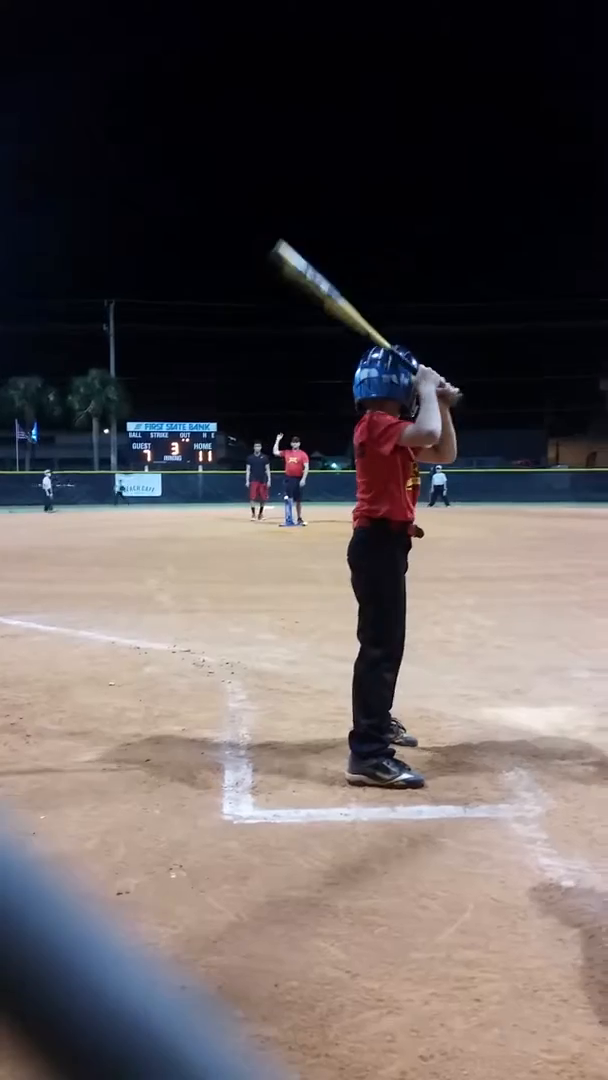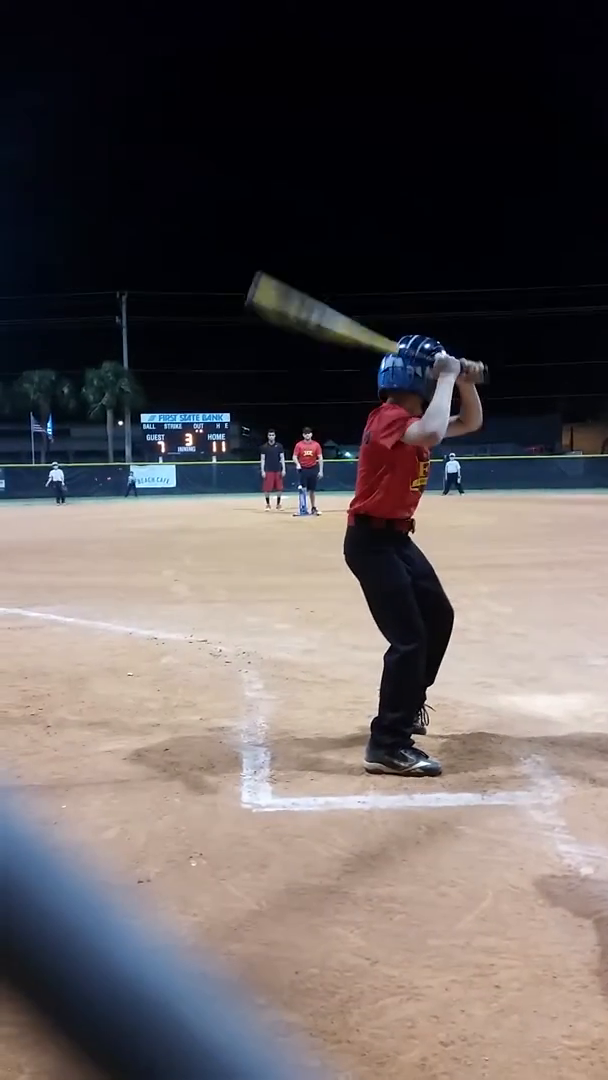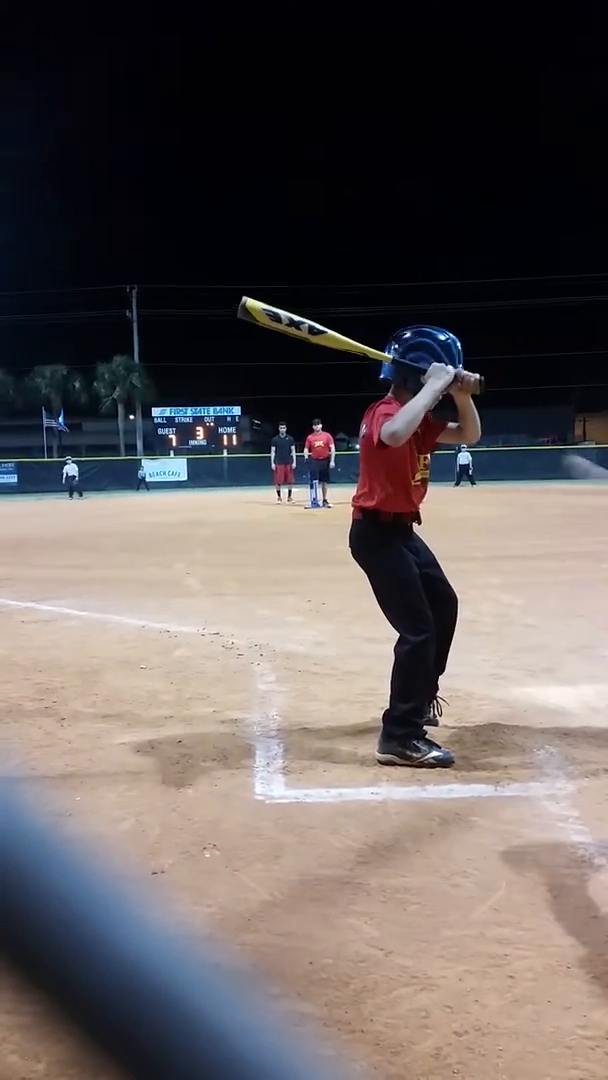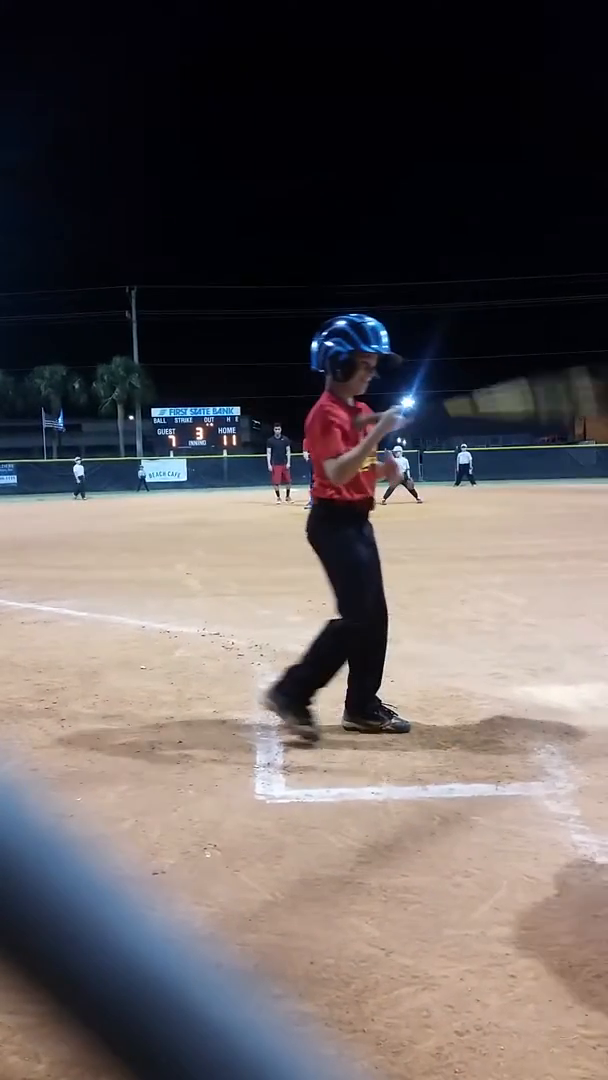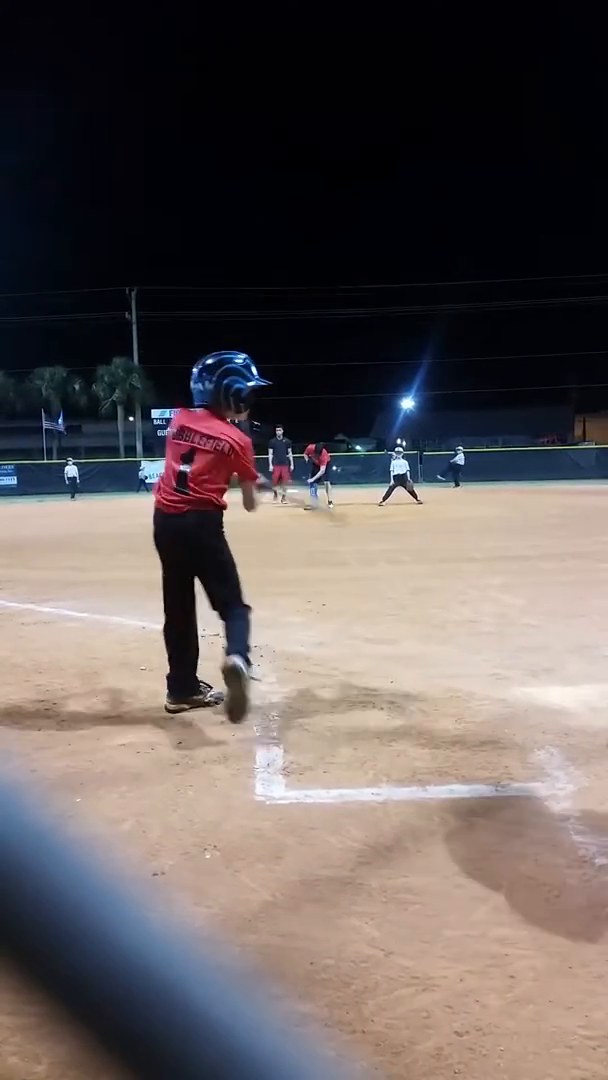
dt=1s
person 1, frame 1
left shoulder: (394, 429)
right shoulder: (376, 424)
left elbow: (445, 452)
right elbow: (427, 431)
left wrist: (442, 403)
right wrist: (427, 387)
left hip: (389, 541)
right hip: (378, 541)
left knee: (388, 638)
right knee: (380, 644)
left ankle: (377, 720)
right ankle: (368, 756)
person 1, frame 2
left shoulder: (414, 419)
right shoulder: (388, 417)
left elbow: (471, 422)
right elbow: (430, 433)
left wrist: (465, 384)
right wrist: (446, 379)
left hip: (397, 536)
right hip: (370, 540)
left knee: (438, 617)
right knee: (409, 637)
left ankle: (407, 703)
right ankle: (387, 746)
person 1, frame 3
left shoulder: (421, 417)
right shoulder: (386, 412)
left elbow: (470, 435)
right elbow: (394, 436)
left wrist: (462, 395)
right wrist: (433, 388)
left hip: (402, 529)
right hip: (376, 533)
left knee: (444, 606)
right knee: (418, 628)
left ankle: (420, 695)
right ankle: (400, 737)
person 1, frame 4
left shoulder: (362, 412)
right shoulder: (325, 414)
right elbow: (338, 472)
left wrist: (385, 466)
right wrist: (376, 434)
left hip: (359, 520)
right hip: (333, 522)
left knee: (374, 615)
right knee: (354, 616)
left ankle: (363, 705)
right ankle: (291, 693)
person 1, frame 5
left shoulder: (180, 419)
right shoulder: (237, 439)
right elbow: (250, 499)
left wrist: (247, 479)
right wrist: (251, 493)
left hip: (165, 520)
right hip: (201, 524)
left knee: (178, 606)
right knee: (231, 604)
left ankle: (182, 686)
right ankle: (238, 659)
